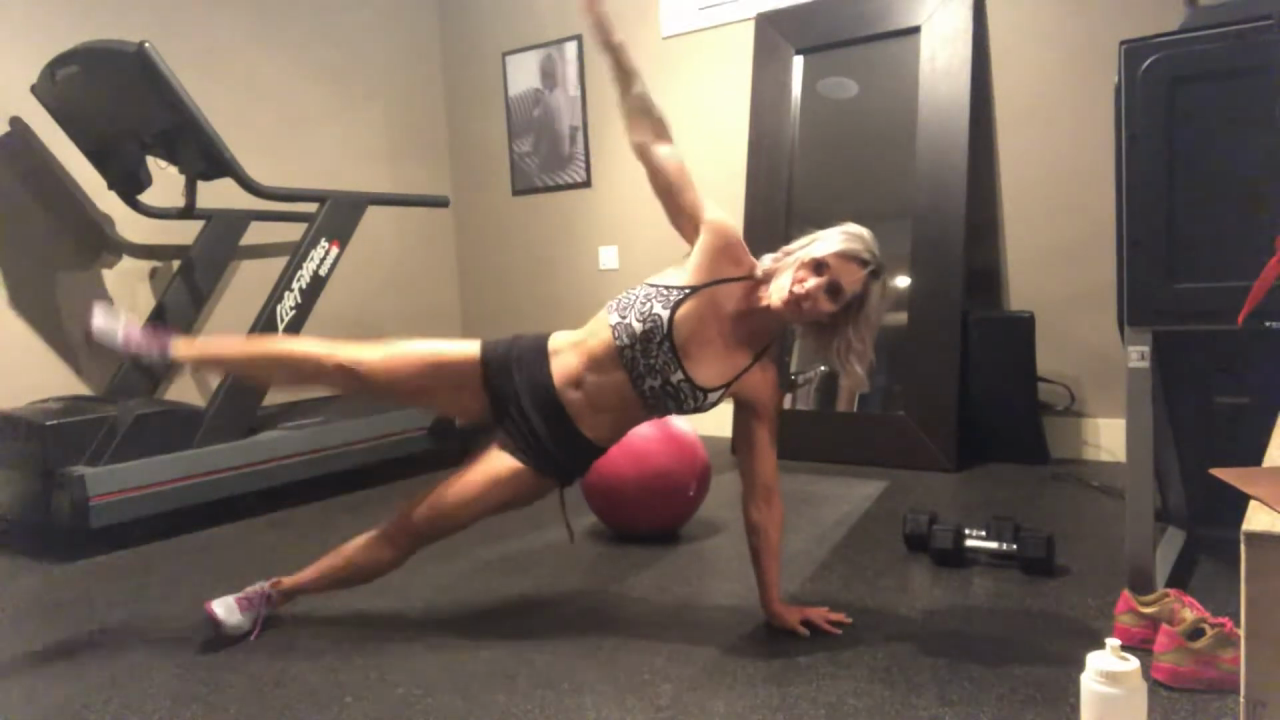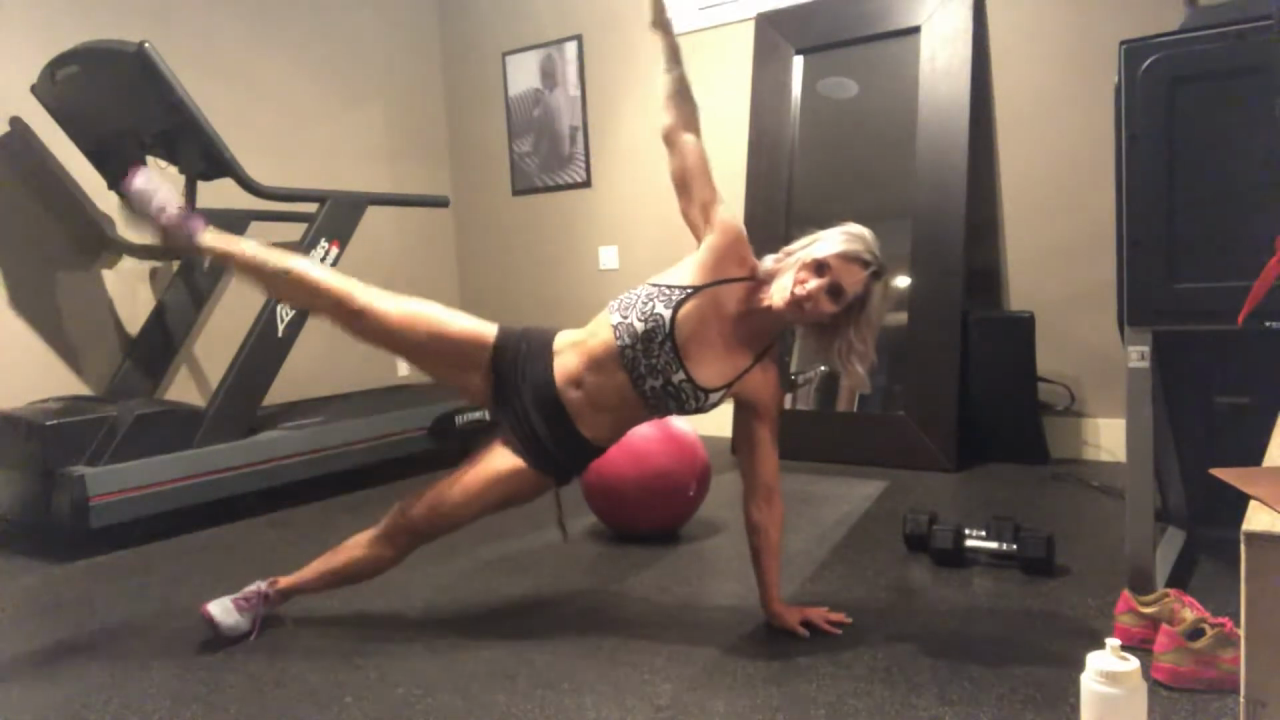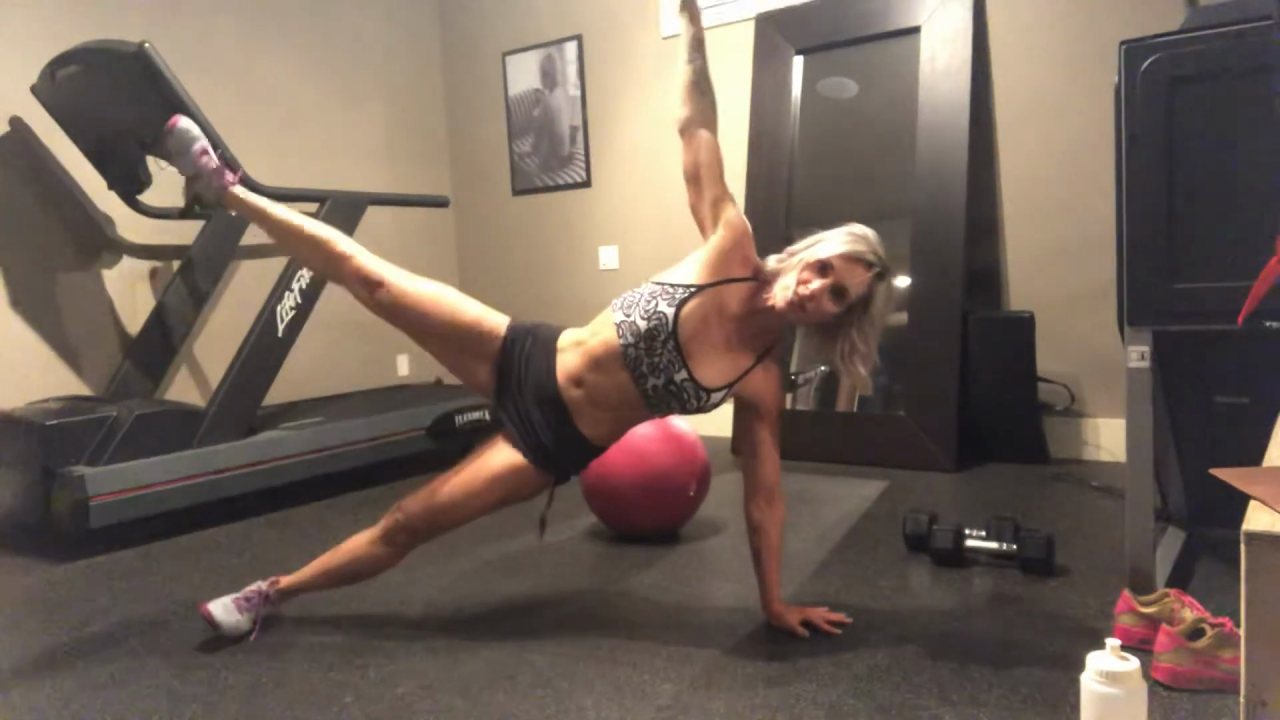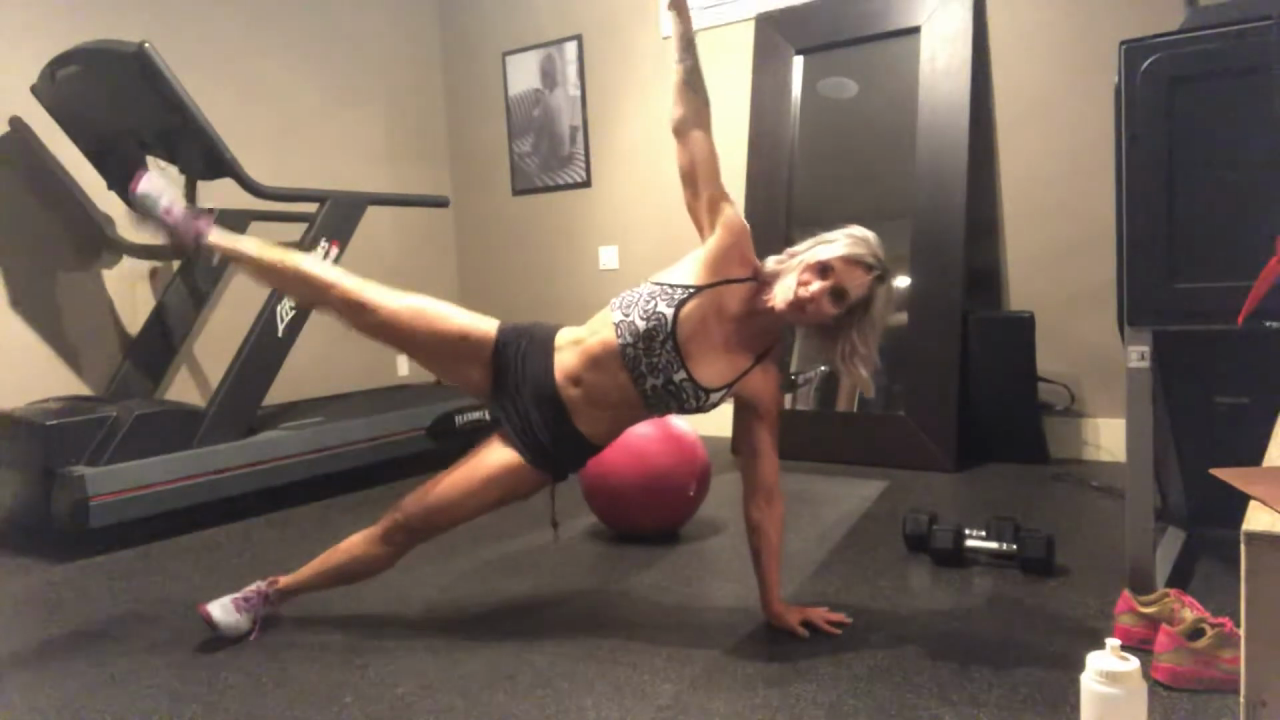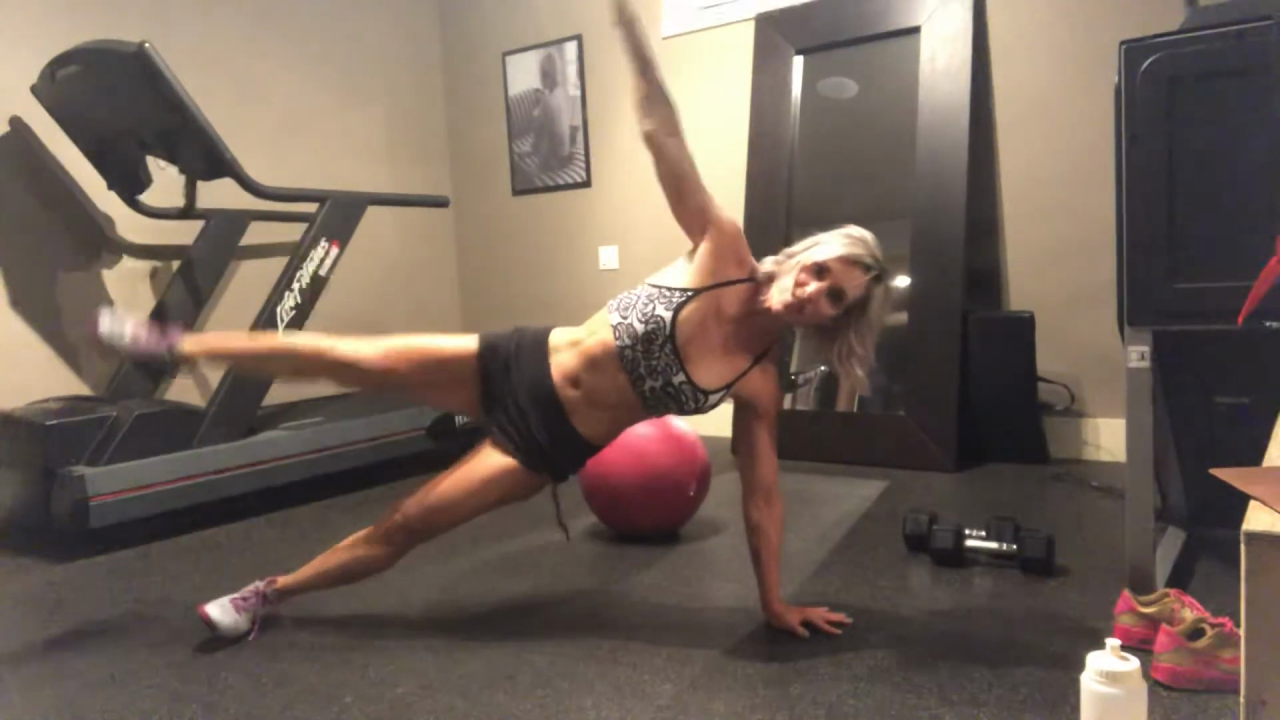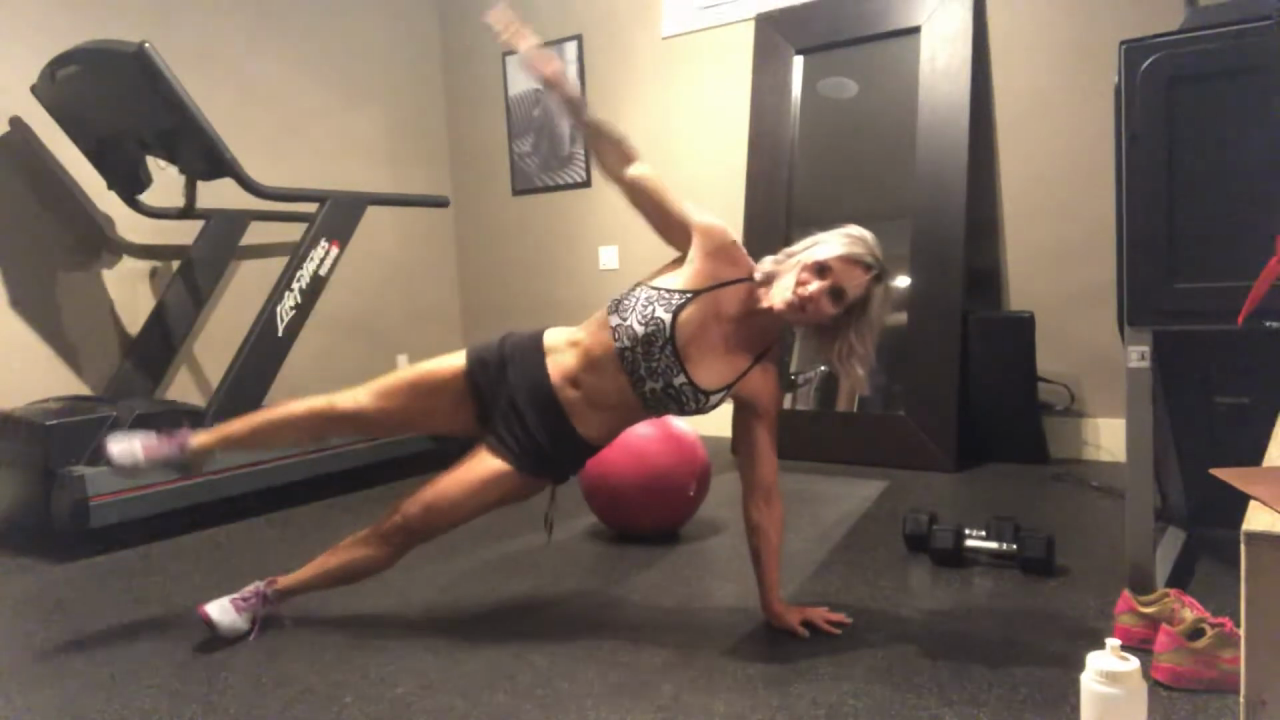
dt=0.2s
person 1, frame 1
left shoulder: (758, 383)
right shoulder: (719, 248)
left elbow: (761, 494)
right elbow: (651, 140)
left wrist: (775, 604)
left hip: (558, 447)
right hip: (524, 370)
left knee: (409, 529)
right knee: (343, 367)
left ankle: (271, 593)
right ankle: (172, 347)
person 1, frame 2
left shoulder: (760, 383)
right shoulder: (726, 250)
left elbow: (762, 494)
right elbow: (680, 132)
left wrist: (775, 603)
left hip: (558, 443)
right hip: (526, 362)
left knee: (409, 526)
right knee: (352, 305)
left ankle: (270, 593)
right ankle: (198, 236)
person 1, frame 3
left shoulder: (762, 384)
right shoulder: (731, 249)
left elbow: (763, 494)
right elbow: (696, 128)
left wrist: (775, 604)
left hip: (557, 440)
right hip: (528, 357)
left knee: (411, 522)
right knee: (370, 278)
left ankle: (273, 591)
right ankle: (229, 191)
person 1, frame 4
left shoulder: (760, 384)
right shoulder: (730, 250)
left elbow: (762, 493)
right elbow: (690, 129)
left wrist: (777, 605)
left hip: (555, 440)
right hip: (525, 359)
left knee: (409, 522)
right knee: (354, 299)
left ankle: (271, 591)
right ankle: (206, 235)
person 1, frame 5
left shoulder: (756, 383)
right shoulder: (724, 251)
left elbow: (760, 493)
right elbow: (663, 136)
left wrist: (776, 604)
left hip: (551, 444)
right hip: (520, 365)
left knee: (406, 524)
right knee: (347, 361)
left ankle: (269, 592)
right ankle: (182, 343)
person 1, frame 6
left shoulder: (759, 384)
right shoulder: (716, 253)
left elbow: (761, 494)
right elbow: (628, 166)
left wrist: (776, 603)
right wrist: (565, 87)
left hip: (549, 447)
right hip: (518, 369)
left knee: (404, 526)
right knee: (351, 410)
left ankle: (270, 591)
right ankle: (191, 443)
